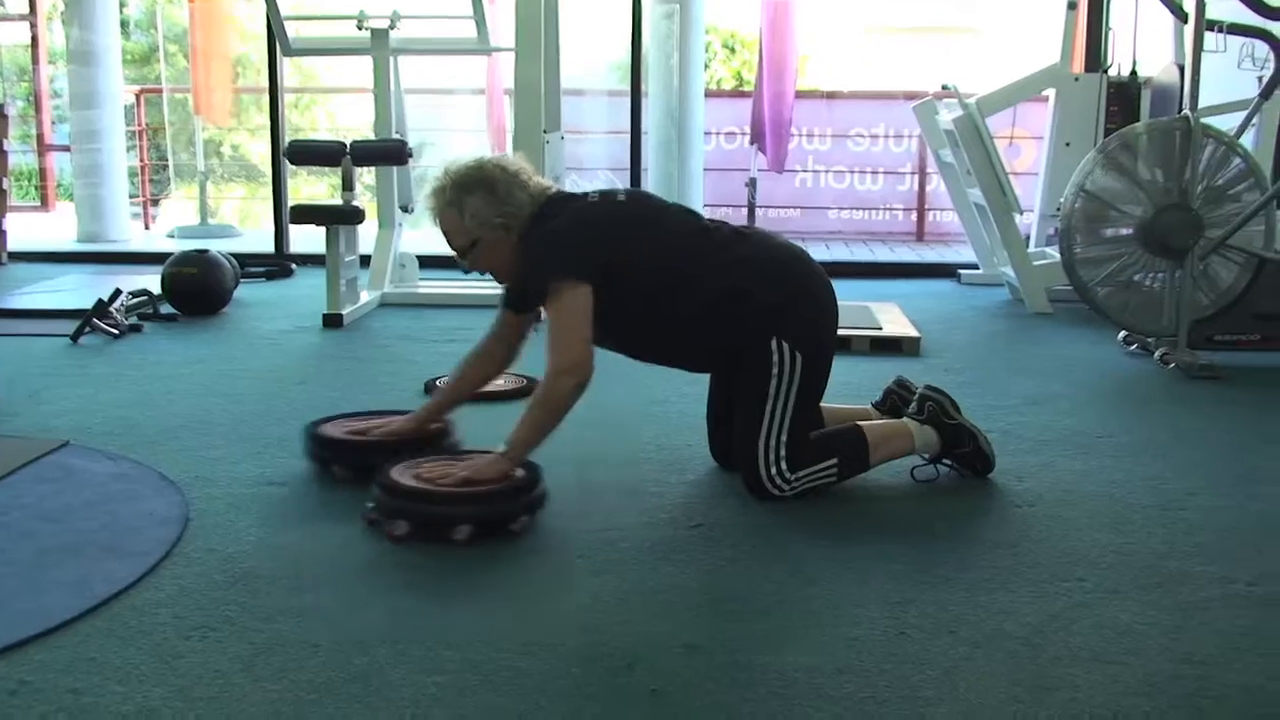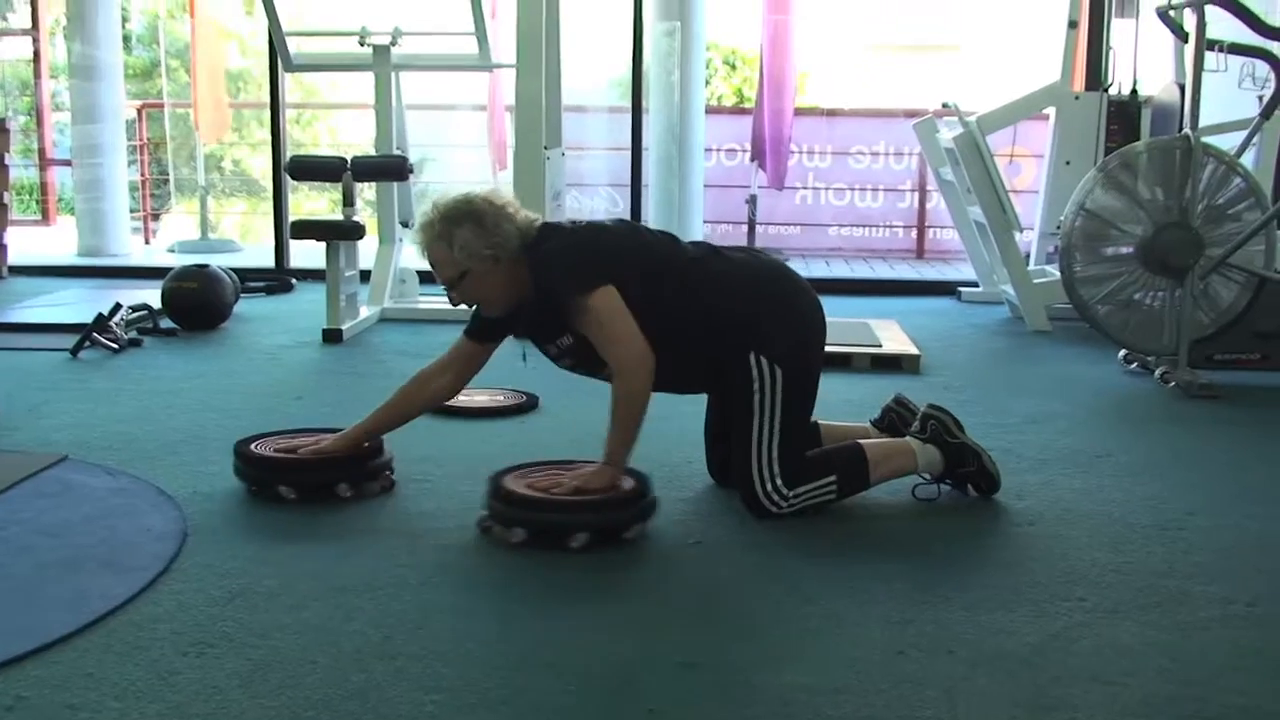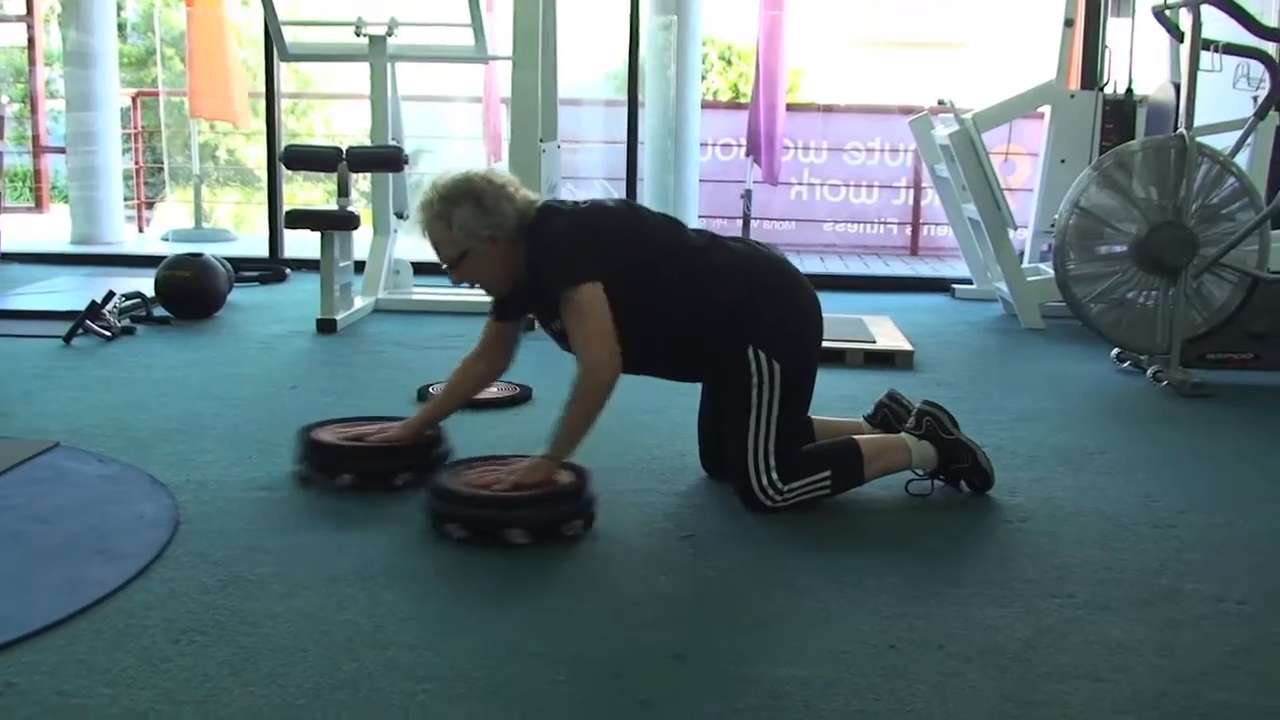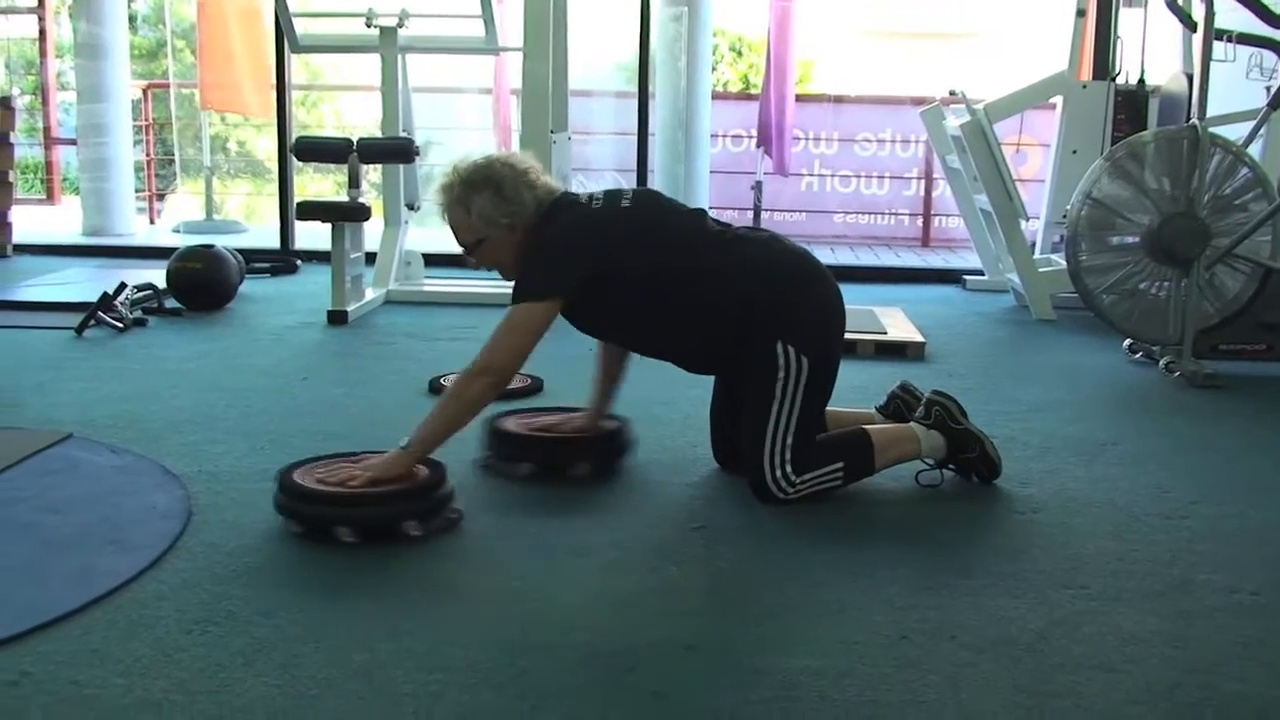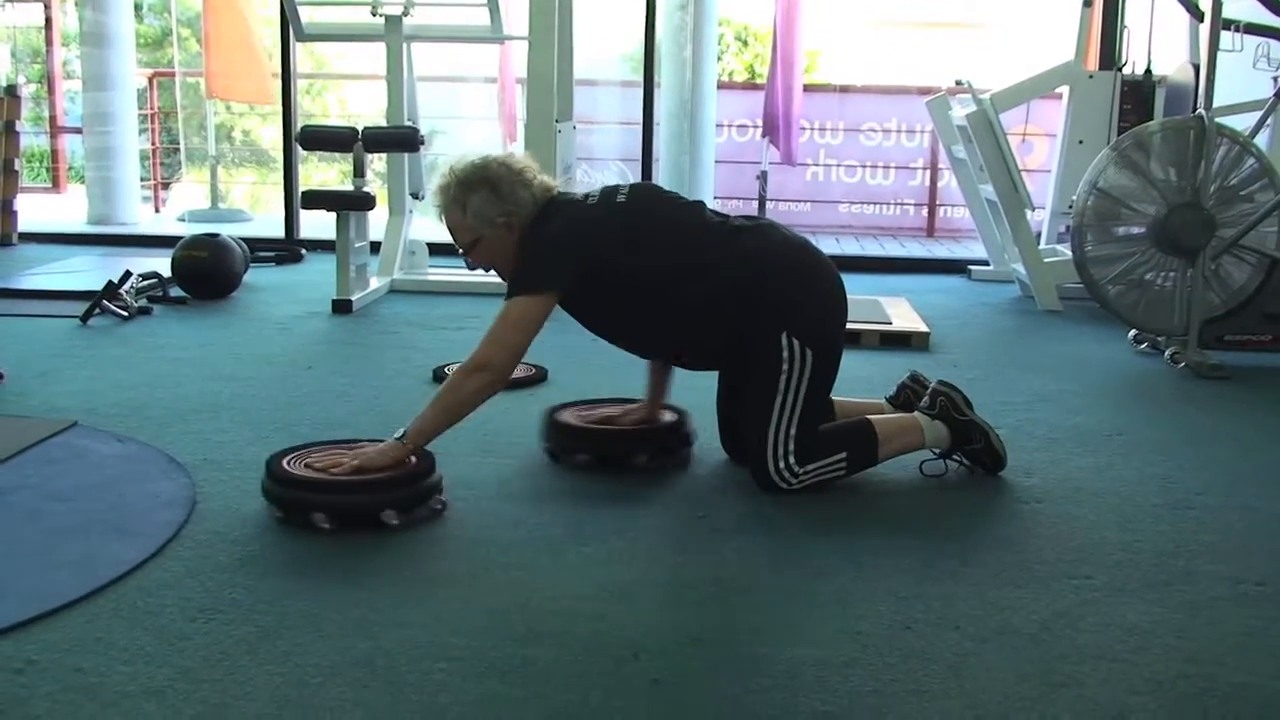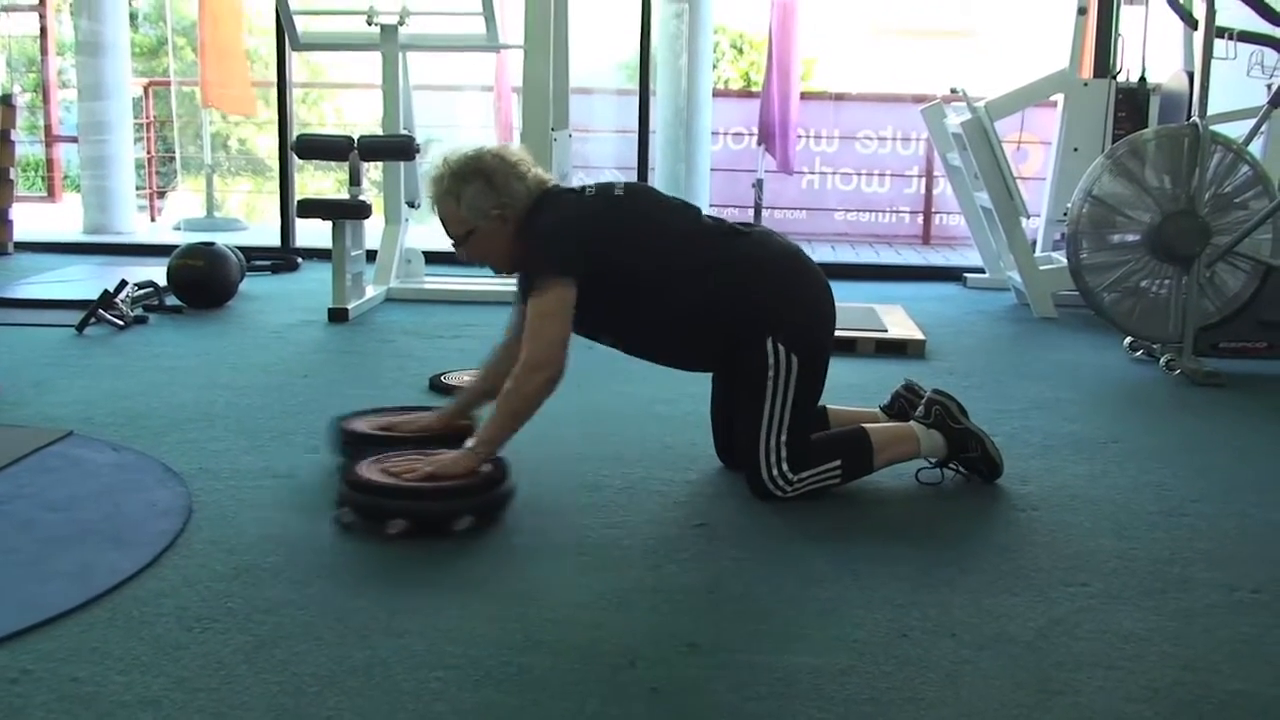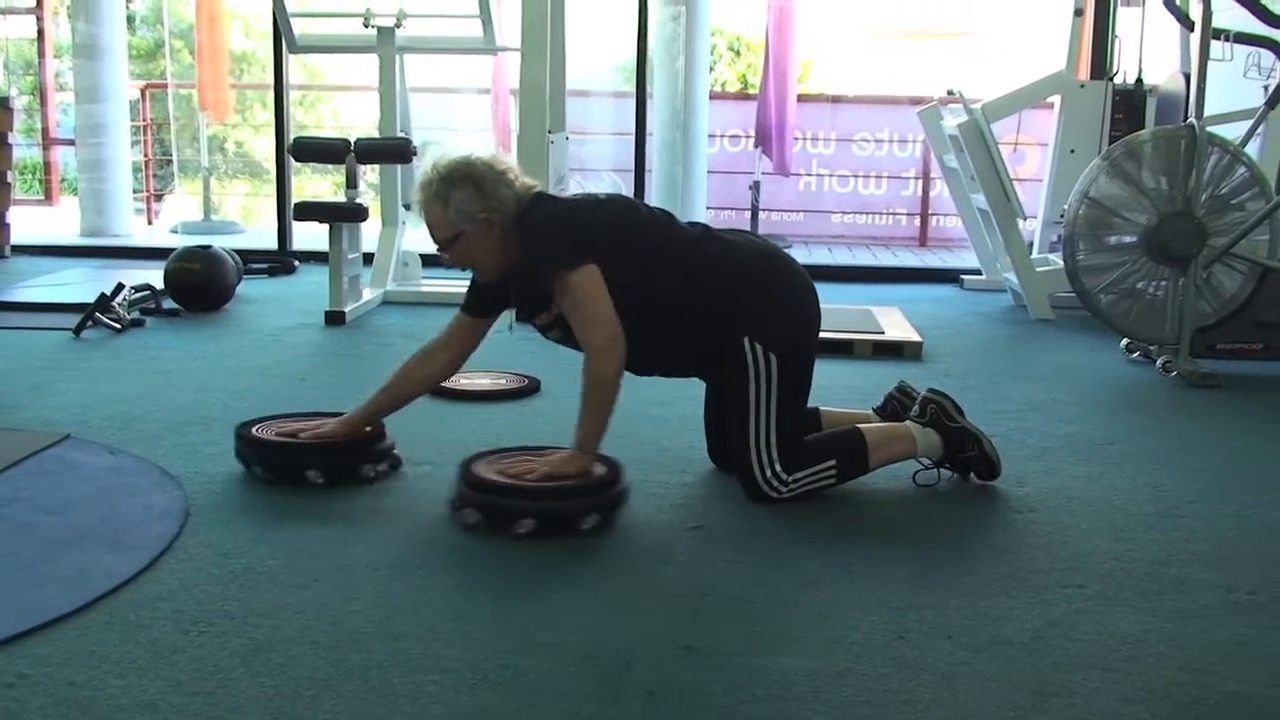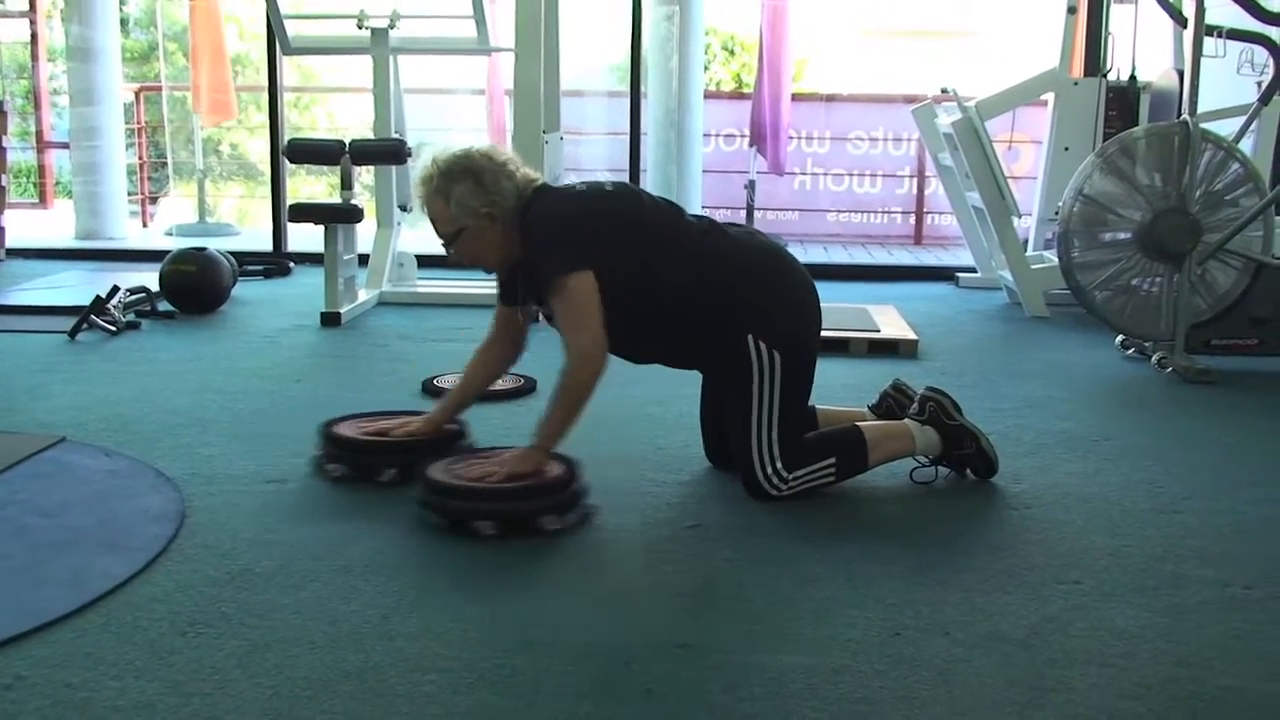
dt=0.4s
person 1, frame 1
left shoulder: (561, 239)
right shoulder: (546, 240)
left elbow: (569, 372)
right elbow: (497, 345)
left wrist: (506, 460)
right wrist: (422, 417)
left hip: (787, 309)
right hip: (758, 308)
left knee: (770, 473)
right knee: (731, 450)
left ankle: (927, 434)
right ankle: (895, 407)
person 1, frame 2
left shoulder: (563, 261)
right shoulder: (514, 290)
left elbow: (635, 368)
right elbow: (442, 376)
left wrist: (611, 469)
right wrist: (349, 438)
left hip: (773, 324)
right hip: (747, 331)
left knee: (771, 491)
right knee: (730, 468)
left ankle: (926, 452)
right ankle: (894, 425)
person 1, frame 3
left shoulder: (560, 244)
right shoulder: (522, 263)
left elbow: (600, 368)
right elbow: (488, 359)
left wrist: (550, 460)
right wrist: (415, 426)
left hip: (769, 318)
right hip: (746, 319)
left knee: (767, 484)
right knee: (723, 461)
left ankle: (923, 448)
right ankle: (886, 421)
person 1, frame 4
left shoulder: (561, 244)
right shoulder: (574, 227)
left elbow: (491, 372)
right elbow: (623, 318)
left wrist: (403, 457)
right wrist: (597, 409)
left hip: (792, 310)
right hip: (768, 308)
left knee: (776, 475)
right knee: (734, 452)
left ankle: (932, 439)
right ankle: (901, 411)
person 1, frame 5
left shoulder: (555, 244)
right shoulder: (577, 227)
left elbow: (487, 368)
left wrist: (399, 447)
right wrist: (654, 401)
left hip: (793, 303)
right hip: (771, 298)
left knee: (779, 466)
right knee: (744, 443)
left ankle: (934, 427)
right ankle: (906, 401)
person 1, frame 6
left shoulder: (553, 234)
right shoulder: (558, 228)
left elbow: (538, 368)
right elbow: (516, 346)
left wrist: (473, 453)
right wrist: (451, 413)
left hip: (782, 308)
right hip: (764, 306)
left knee: (776, 474)
right knee: (738, 450)
left ankle: (934, 438)
right ankle: (901, 411)
person 1, frame 7
left shoulder: (552, 233)
right shoulder: (506, 264)
left elbow: (606, 349)
right elbow: (441, 354)
left wrist: (582, 454)
right wrist: (353, 422)
left hip: (766, 309)
right hip: (742, 313)
left knee: (770, 476)
right knee: (732, 453)
left ankle: (925, 437)
right ankle: (895, 412)
person 1, frame 8
left shoulder: (553, 228)
right shoulder: (521, 246)
left elbow: (586, 358)
right elbow: (503, 343)
left wrist: (536, 451)
right wrist: (438, 417)
left hip: (766, 309)
right hip: (744, 309)
left knee: (772, 475)
right knee: (729, 453)
left ankle: (927, 436)
right ankle: (892, 410)
